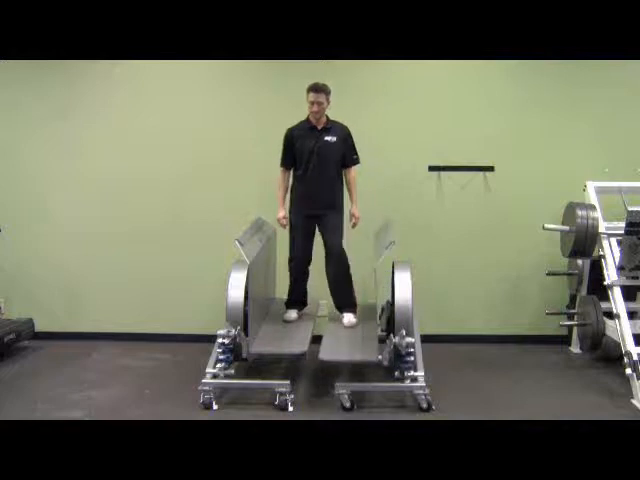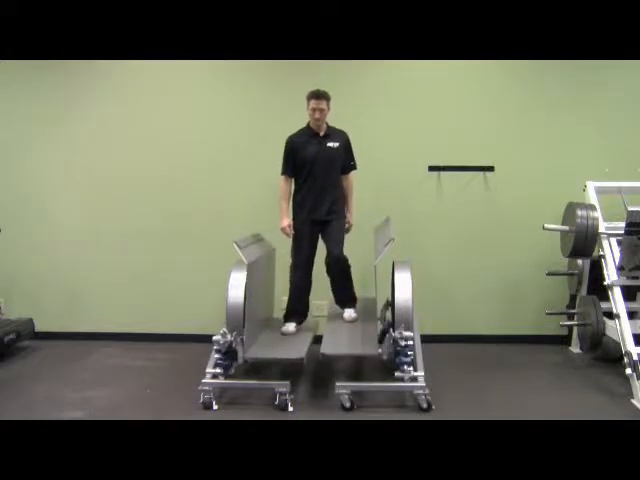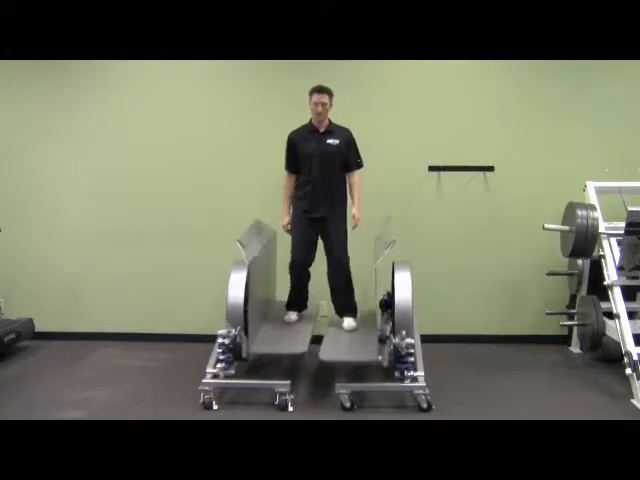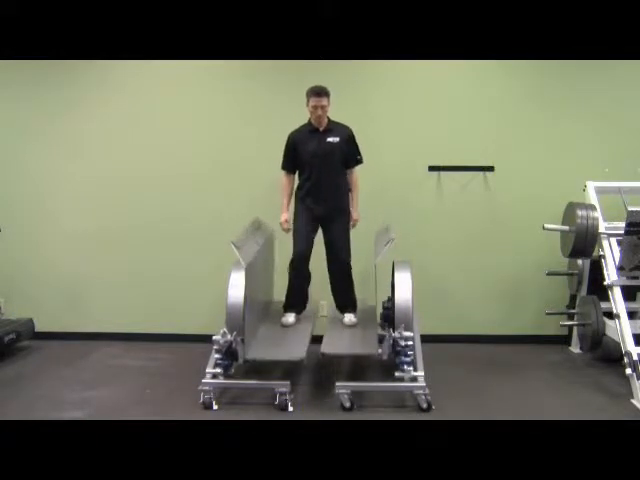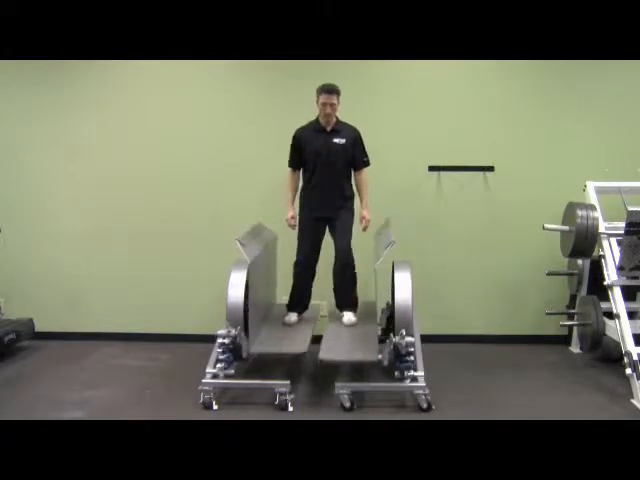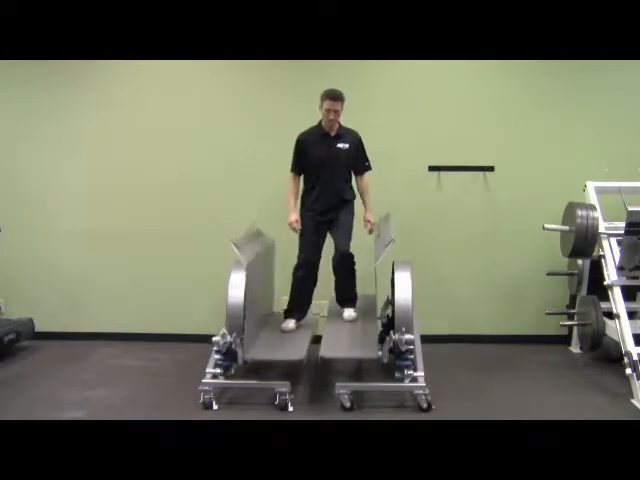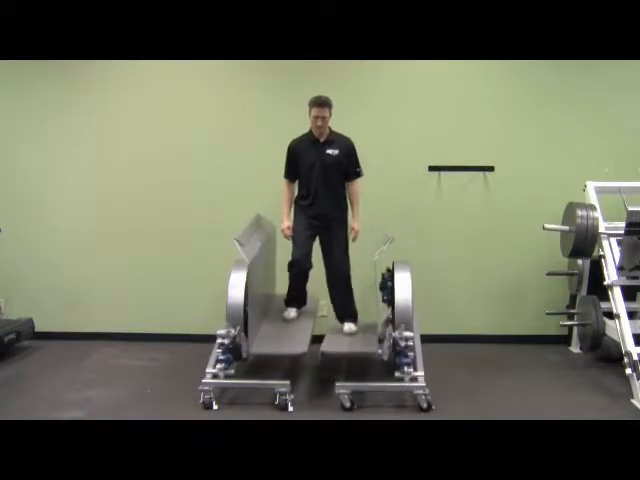
dt=0.7s
person 1, frame 1
left shoulder: (341, 132)
right shoulder: (294, 133)
left elbow: (349, 170)
right elbow: (285, 171)
left wrist: (354, 204)
right wrist: (281, 207)
left hip: (331, 207)
right hip: (301, 208)
left knee: (336, 255)
right knee: (299, 257)
left ankle: (347, 308)
right ankle: (295, 304)
person 1, frame 2
left shoulder: (341, 138)
right shoulder: (295, 141)
left elbow: (347, 176)
right elbow: (286, 179)
left wrist: (349, 210)
right wrist: (285, 215)
left hip: (334, 212)
right hip: (305, 213)
left knee: (336, 257)
right knee: (301, 264)
left ankle: (348, 304)
right ankle: (294, 316)
person 1, frame 3
left shoulder: (344, 136)
right shoulder: (296, 137)
left elbow: (352, 174)
right elbow: (290, 176)
left wrist: (355, 206)
right wrist: (286, 211)
left hip: (334, 210)
right hip: (304, 210)
left knee: (338, 260)
right knee: (300, 260)
left ankle: (347, 312)
right ankle: (295, 306)
person 1, frame 4
left shoulder: (344, 133)
right shoulder: (296, 137)
left elbow: (351, 172)
right elbow: (288, 175)
left wrist: (354, 206)
right wrist: (285, 210)
left hip: (337, 208)
right hip: (306, 207)
left knee: (340, 259)
right knee: (299, 256)
left ankle: (348, 308)
right ankle: (293, 308)
person 1, frame 5
left shoulder: (351, 134)
right shoulder: (302, 135)
left elbow: (359, 172)
right elbow: (294, 172)
left wrist: (364, 207)
right wrist: (290, 206)
left hip: (342, 207)
right hip: (311, 208)
left knee: (344, 255)
right knee: (305, 258)
left ankle: (347, 307)
right ankle: (296, 308)
person 1, frame 6
left shoulder: (352, 139)
right shoulder: (305, 139)
left elbow: (361, 176)
right elbow: (295, 176)
left wrist: (368, 209)
right wrist: (292, 210)
left hip: (342, 208)
right hip: (312, 210)
left knee: (343, 253)
right knee: (306, 261)
left ankle: (348, 304)
right ankle: (294, 314)
person 1, frame 7
left shoulder: (344, 145)
right shoulder: (296, 146)
left elbow: (352, 183)
right elbow: (289, 184)
left wrist: (355, 218)
right wrist: (286, 218)
left hip: (335, 217)
right hip: (305, 215)
left knee: (339, 267)
right knee: (299, 261)
left ankle: (348, 317)
right ankle: (294, 303)
